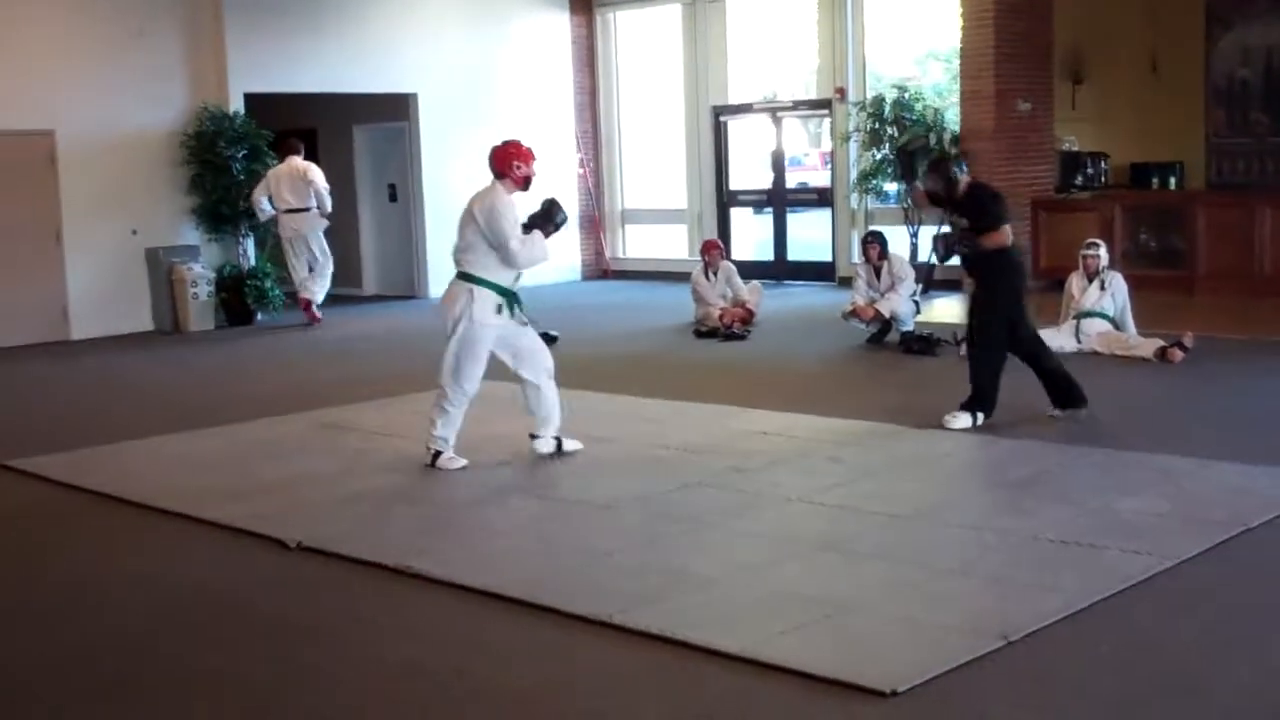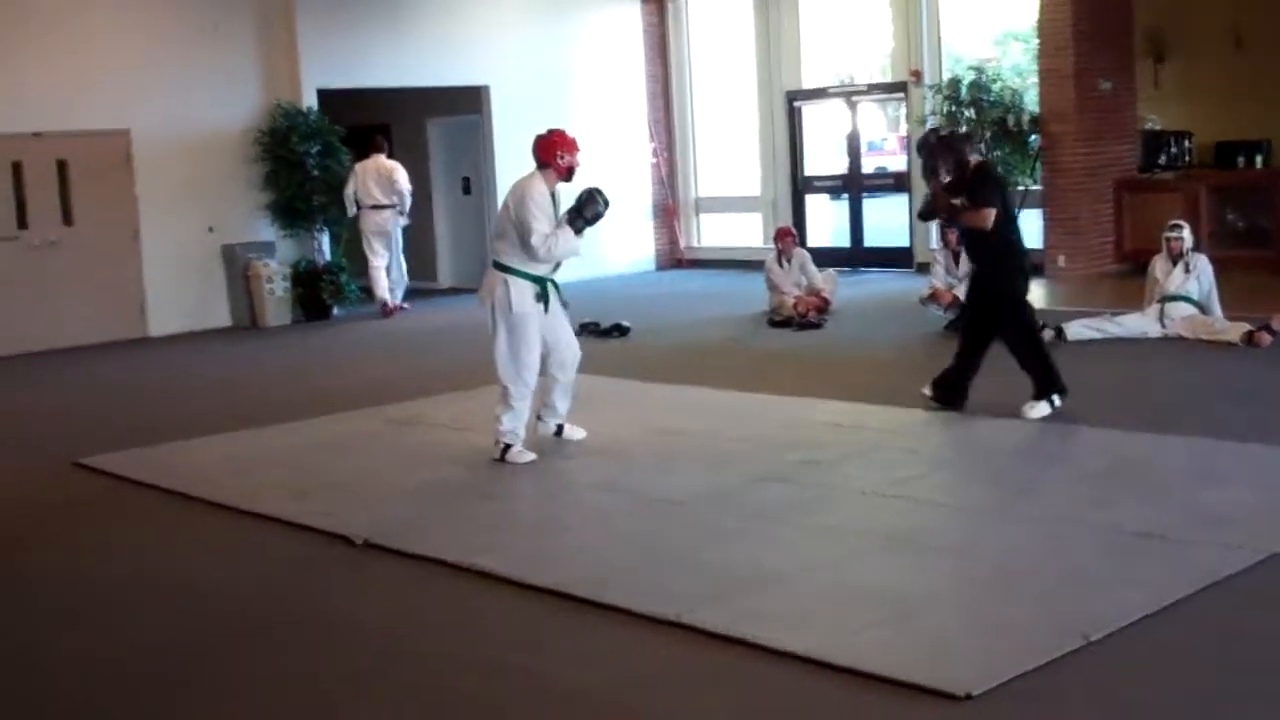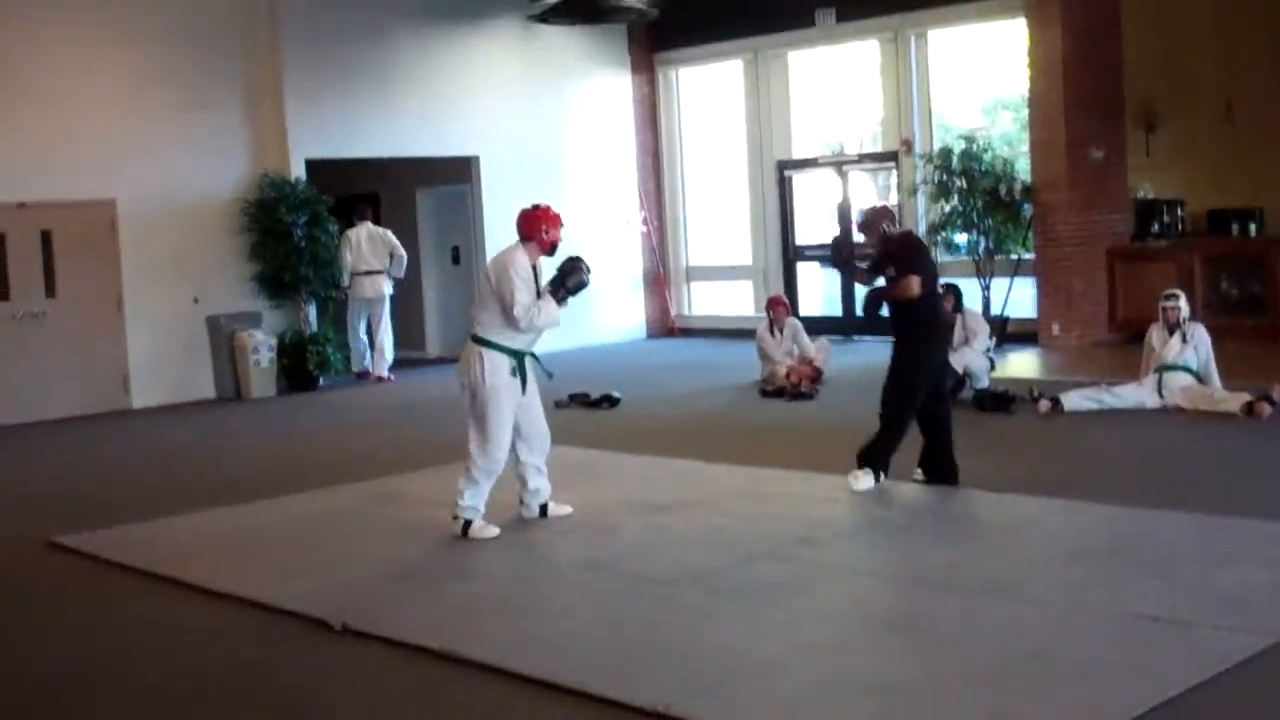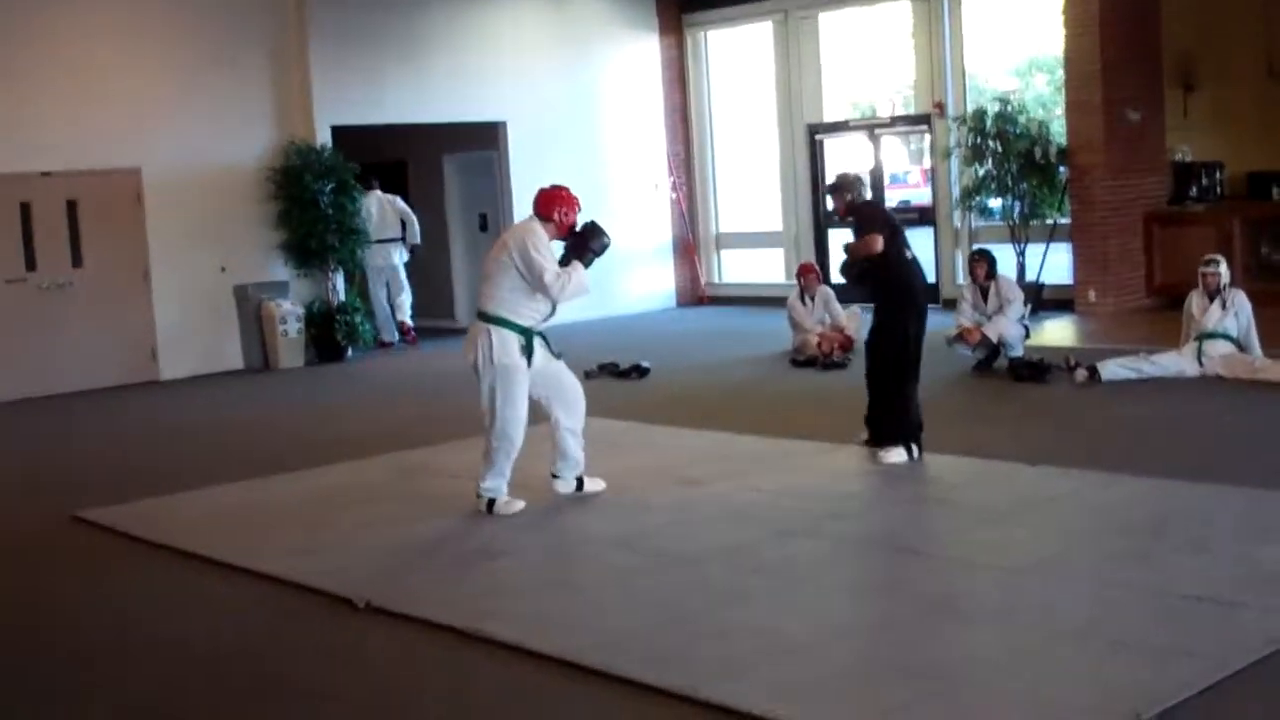
dt=0.4s
person 1, frame 1
left shoulder: (495, 199)
right shoulder: (497, 201)
right elbow: (519, 255)
left wrist: (532, 228)
right wrist: (545, 229)
left hip: (497, 301)
right hip: (476, 301)
left knee: (537, 361)
right knee: (463, 379)
left ankle: (546, 437)
right ankle: (439, 447)
person 1, frame 2
left shoulder: (547, 190)
right shoulder: (530, 192)
right elbow: (543, 248)
left wrist: (576, 216)
right wrist: (578, 223)
left hip: (538, 287)
right hip: (514, 288)
left knee: (566, 353)
right knee: (522, 368)
left ankle: (551, 421)
right ankle: (508, 440)
person 1, frame 3
left shoulder: (527, 263)
right shoulder: (512, 263)
left elbow: (532, 308)
right elbow: (525, 318)
left wrist: (558, 288)
right wrist: (562, 292)
left hip: (515, 361)
right hip: (490, 362)
left knee: (534, 433)
right knee: (493, 442)
left ankle: (534, 501)
right ankle: (467, 515)
person 1, frame 4
left shoulder: (529, 236)
right shoulder: (529, 236)
left elbow: (545, 284)
right elbow: (556, 289)
left wrist: (572, 257)
right wrist: (585, 258)
left hip: (522, 339)
right hip: (500, 341)
left knee: (568, 396)
right knee: (508, 424)
left ankle: (567, 474)
right ankle: (490, 494)
person 2, frame 1
left shoulder: (984, 198)
right shoulder: (954, 195)
left elbow: (1003, 238)
right elbow: (919, 200)
left wrist: (962, 242)
left hip: (1002, 277)
right hip: (988, 278)
left knee: (983, 341)
right knee: (1022, 340)
left ankle: (978, 407)
right ankle: (1068, 396)
person 2, frame 2
left shoulder: (987, 179)
right shoulder: (967, 179)
left elbow: (985, 221)
right elbow: (941, 195)
left wrist: (951, 212)
left hip: (1005, 265)
right hip: (986, 265)
left knee: (1019, 329)
right knee: (973, 327)
left ankle: (1051, 392)
right ankle: (950, 390)
person 2, frame 3
left shoulder: (909, 248)
right shoulder: (891, 250)
left elbow: (911, 288)
right elbow: (868, 276)
left wrist: (878, 296)
right wrist: (849, 263)
left hip: (923, 336)
right hip: (924, 333)
left knee: (897, 401)
right knee: (930, 403)
left ankle: (873, 465)
right ankle: (940, 469)
person 2, frame 4
left shoulder: (869, 213)
right shoulder: (866, 216)
left elbow: (875, 246)
left wrist: (850, 252)
right wrist: (856, 268)
left hip: (904, 299)
right hip: (893, 299)
left knee: (899, 369)
right knee: (880, 365)
left ankle: (907, 440)
right ankle: (882, 431)
person 3, frame 1
left shoulder: (1113, 279)
right shoulder: (1073, 279)
left elbow: (1123, 313)
right elbow: (1066, 309)
left wrist: (1134, 340)
right wrist: (1061, 331)
left hip: (1102, 332)
right hip: (1072, 330)
left knee: (1126, 343)
left ankle: (1165, 352)
person 3, frame 2
left shoulder: (1200, 262)
right shoulder: (1157, 261)
left elbow: (1209, 295)
left wrist: (1218, 325)
right wrist: (1143, 319)
left hip: (1187, 317)
right hip: (1156, 315)
left knee: (1211, 327)
right knee: (1113, 324)
left ankle: (1251, 335)
right ankle: (1059, 332)
person 3, frame 3
left shoulder: (1197, 331)
right shoulder: (1154, 331)
left elbow: (1207, 365)
left wrist: (1217, 394)
right wrist: (1142, 389)
left hip: (1184, 386)
right hip: (1153, 385)
left knee: (1210, 397)
right knee: (1109, 394)
left ankle: (1253, 406)
right ankle: (1055, 402)
person 3, frame 4
left shoulder: (1237, 297)
right shoulder: (1194, 297)
left elbow: (1248, 333)
left wrist: (1257, 362)
right wrist: (1181, 356)
left hip: (1225, 354)
right hip: (1193, 354)
left knee: (1253, 366)
right knee: (1147, 363)
right ankle: (1091, 372)
person 4, frame 1
left shoulder: (273, 173)
right shoulder: (308, 167)
left elbow: (257, 196)
right elbow: (320, 187)
left wrist: (271, 214)
right wrist: (325, 208)
left hip: (286, 223)
right hip: (308, 220)
left knee: (298, 269)
right knee: (323, 263)
left ankle: (311, 313)
right ankle: (308, 298)
person 4, frame 2
left shoulder: (359, 168)
right shoulder: (394, 166)
left elbow: (348, 193)
right elbow: (403, 189)
left wrist: (354, 213)
right wrist: (404, 209)
left hip: (369, 218)
right hip: (390, 217)
left knee: (376, 262)
right knee: (396, 260)
left ankle: (385, 300)
right ankle: (396, 301)
person 4, frame 3
left shoulder: (350, 234)
right shoulder: (384, 233)
left elbow: (345, 260)
right elbow: (401, 254)
left wrist: (345, 283)
right wrist: (394, 274)
left hip: (358, 284)
right hip: (380, 283)
left knee: (356, 329)
right knee: (382, 328)
left ankle: (362, 368)
right ankle: (382, 371)
person 4, frame 4
left shoulder: (362, 204)
right shoulder: (393, 200)
right elbow: (411, 219)
right wrist: (410, 241)
left hip: (373, 253)
right hip: (393, 250)
left knee: (379, 296)
right knee: (401, 291)
left ankle: (388, 337)
right ankle: (404, 322)
